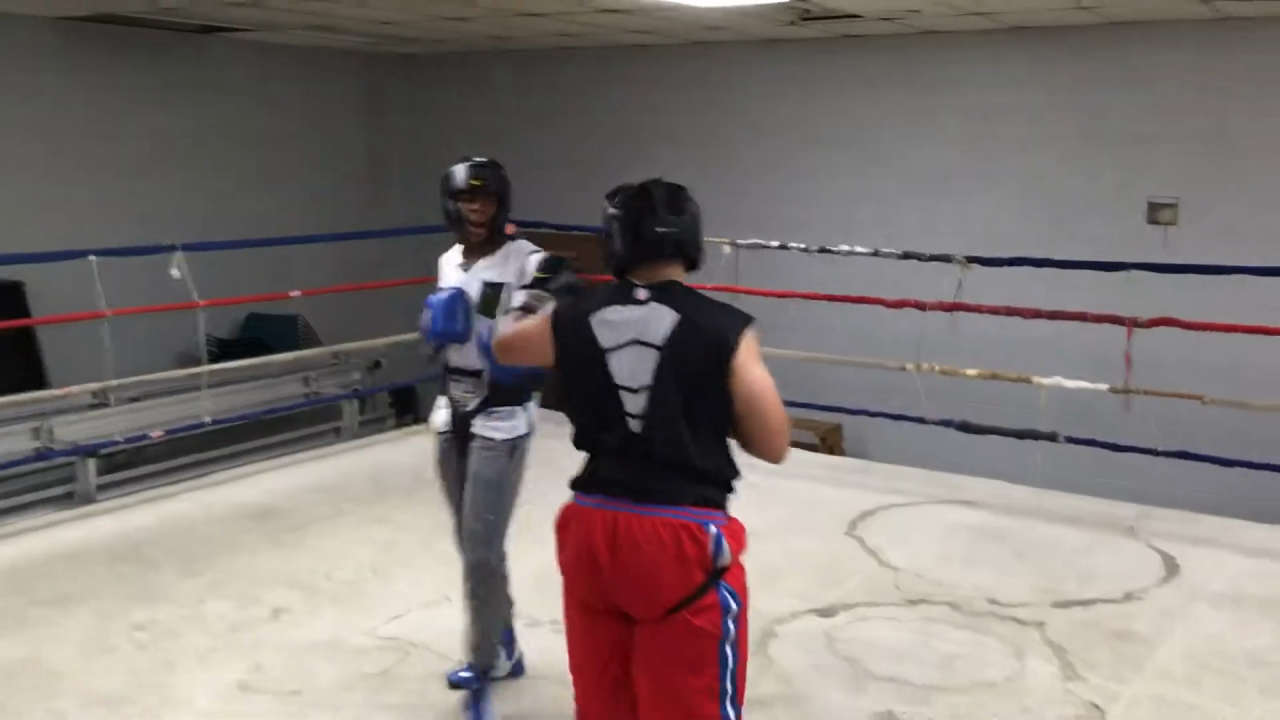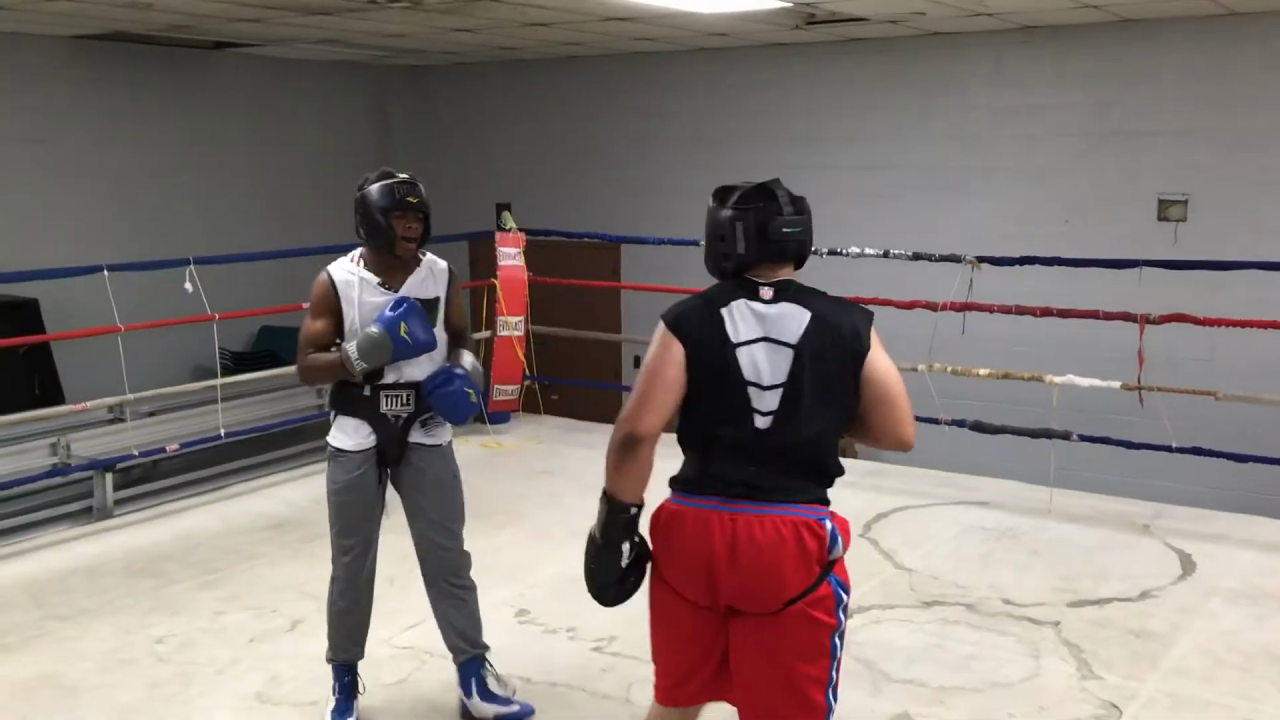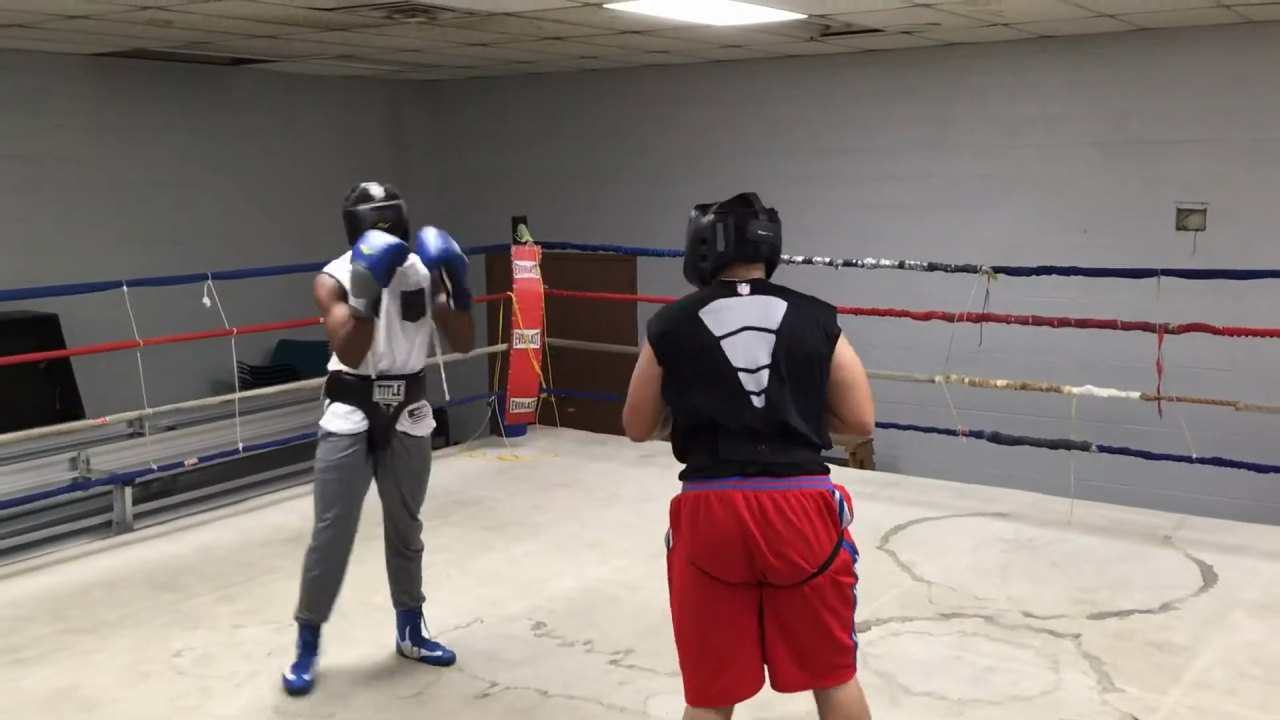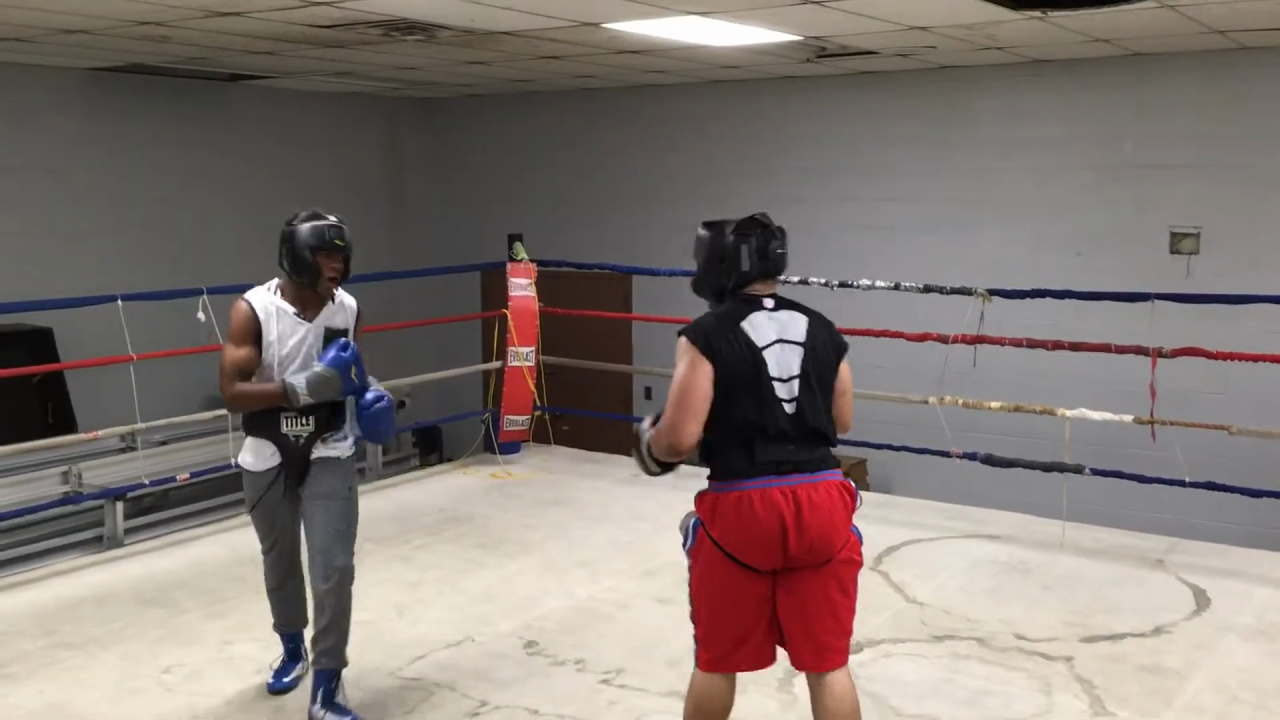
dt=0.7s
person 1, frame 1
left shoulder: (527, 262)
right shoulder: (448, 263)
right wrist: (434, 325)
left hip: (502, 420)
right hip: (453, 414)
left knee: (481, 549)
right knee: (471, 545)
right ankle: (501, 650)
person 1, frame 2
left shoulder: (439, 274)
right shoulder: (335, 282)
left elbow: (461, 337)
right elbow: (308, 369)
left wrist: (468, 370)
right wrist: (363, 350)
left hip: (426, 430)
right hip: (357, 435)
left knee: (446, 556)
right knee: (352, 564)
person 1, frame 3
left shoulder: (422, 272)
right shoulder: (333, 280)
left elbow: (462, 343)
right elbow: (350, 352)
left wrist: (458, 289)
right wrist: (366, 292)
left hip: (409, 418)
right hip: (349, 418)
left knee: (405, 528)
right knee: (331, 533)
left ankle: (410, 631)
right ankle: (307, 643)
person 1, frame 4
left shoulder: (347, 309)
right shoulder: (252, 309)
right elbow: (232, 392)
left wrist: (366, 391)
right wrist: (305, 387)
left hip: (327, 450)
right hip: (267, 452)
left knee: (332, 570)
right knee: (280, 563)
right ankle: (293, 649)
person 2, frame 1
left shoulder: (573, 320)
right shoulder: (724, 329)
left elbow: (503, 346)
right elbow: (772, 445)
left wrist: (536, 307)
left hip: (593, 529)
right hip: (685, 542)
person 2, frame 2
left shoulder: (688, 321)
right shoulder: (848, 327)
left elbow: (637, 430)
right elbow: (898, 434)
left wrist: (616, 515)
left hip: (694, 528)
right hip: (792, 540)
person 2, frame 3
left shoulder: (671, 326)
right shoulder: (816, 319)
left elbow: (638, 428)
right elbow: (859, 420)
left hip: (711, 515)
right hip: (803, 509)
right knee: (833, 673)
person 2, frame 4
left shoulder: (706, 336)
right shoulder: (821, 330)
left elbow: (681, 439)
left wrist: (649, 442)
left hip: (740, 508)
right hip: (821, 502)
left knee: (718, 660)
right knee: (827, 662)
